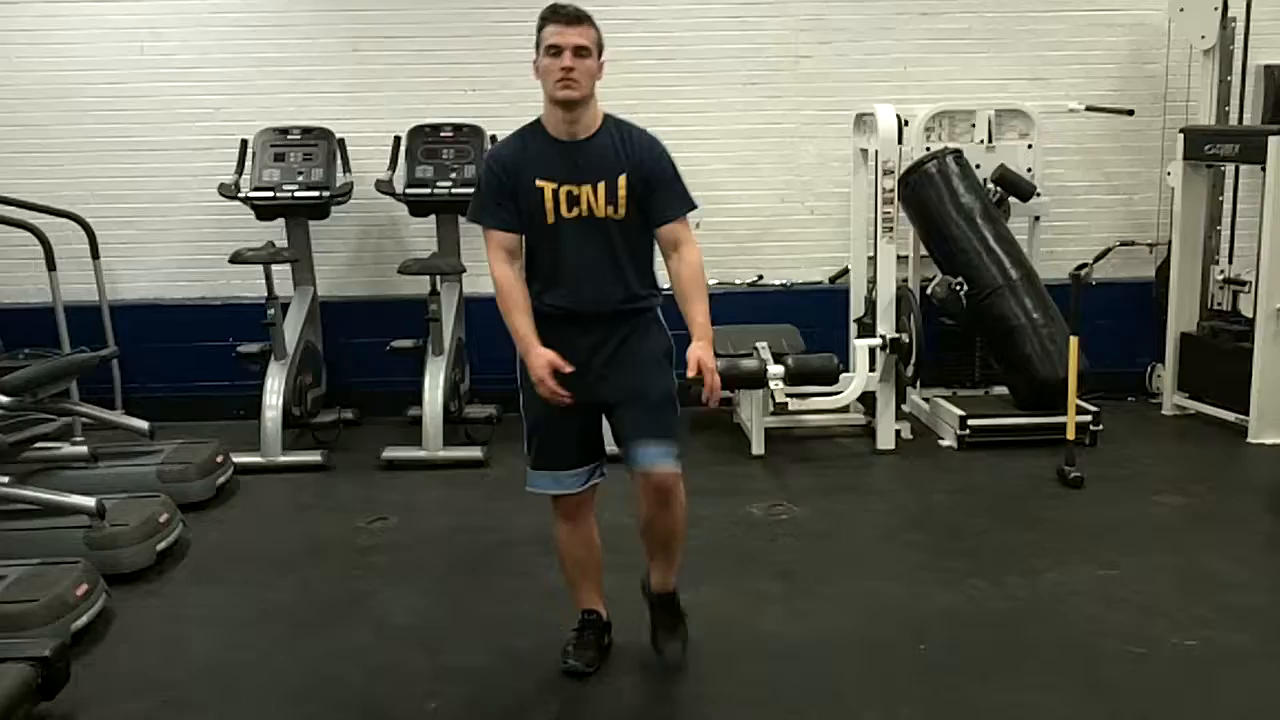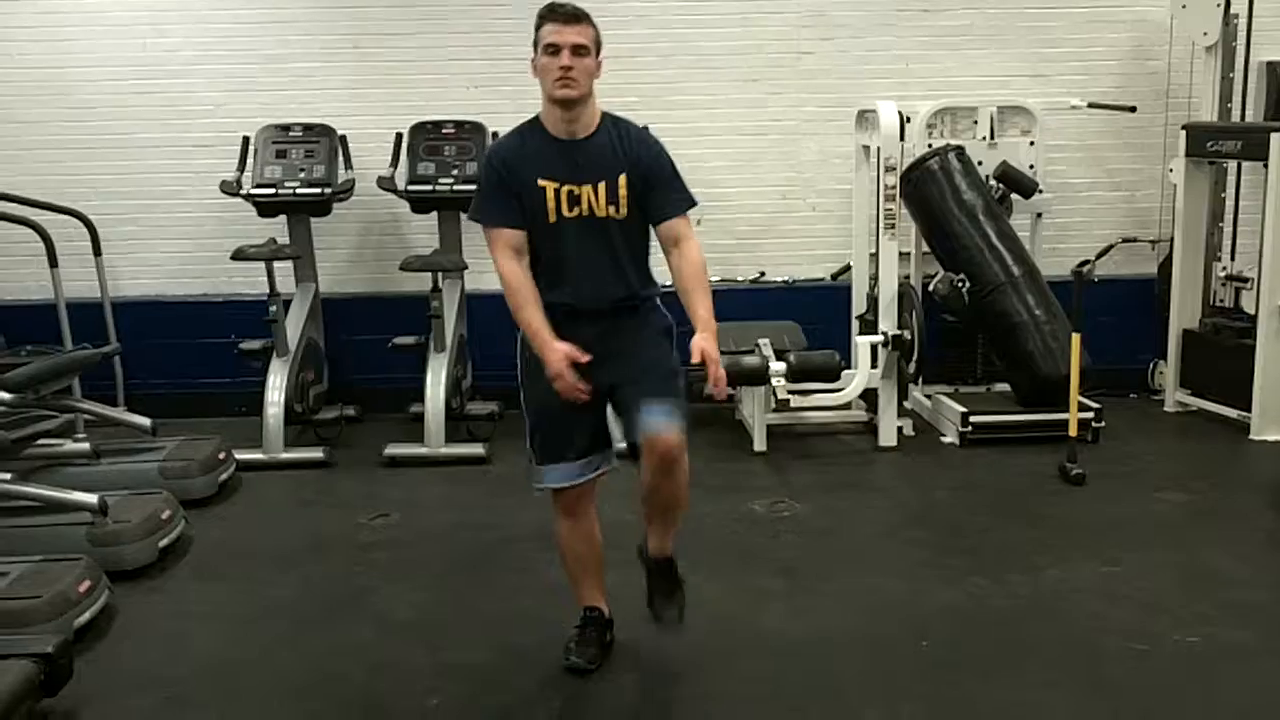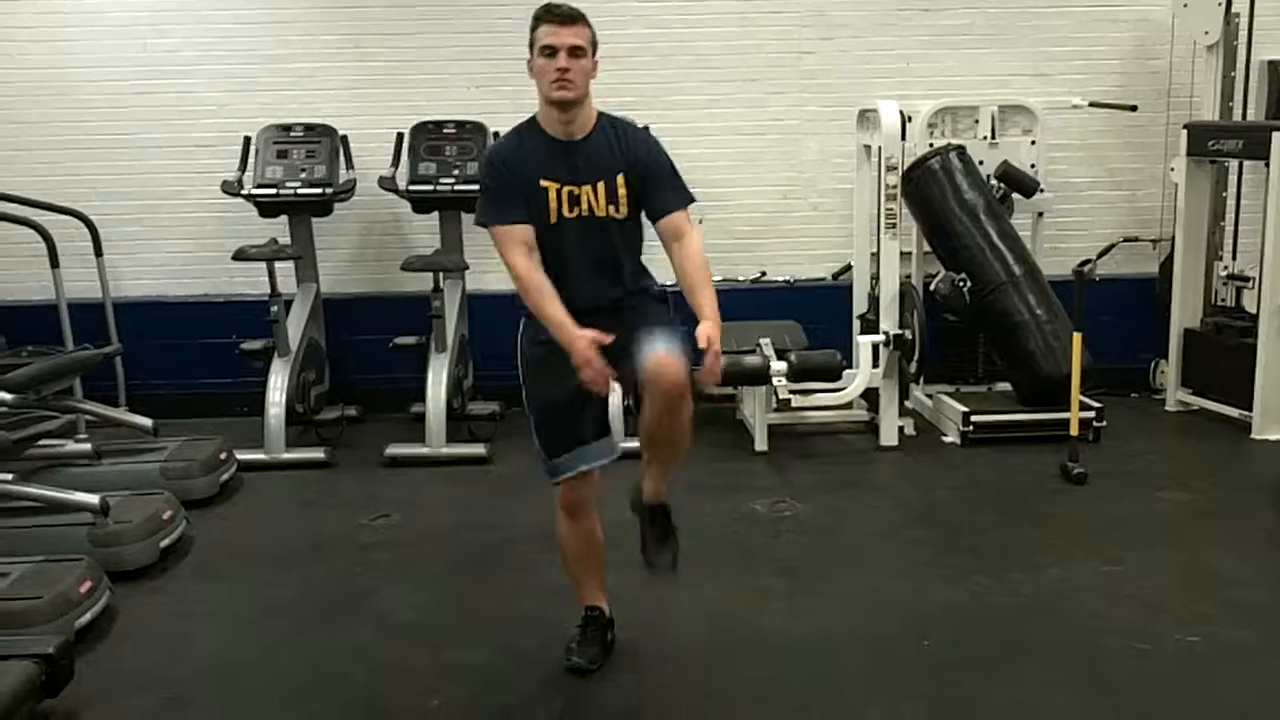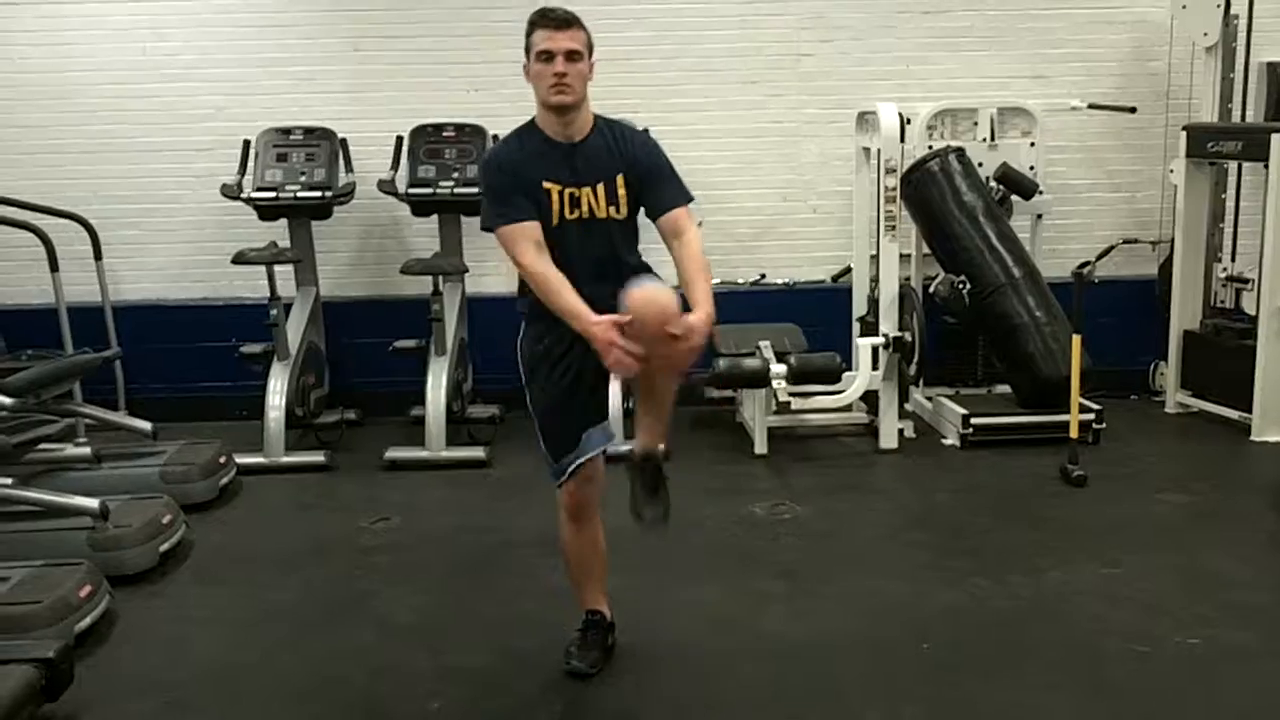
dt=0.1s
person 1, frame 1
left shoulder: (640, 151)
right shoulder: (509, 161)
left elbow: (679, 246)
right elbow: (504, 261)
left wrist: (701, 336)
right wrist: (531, 349)
left hip: (634, 334)
right hip: (553, 345)
left knee: (660, 480)
right knee: (568, 496)
left ankle: (663, 594)
right ankle: (592, 619)
person 1, frame 2
left shoulder: (638, 147)
right shoulder: (508, 158)
left elbow: (679, 241)
right elbow: (510, 258)
left wrist: (705, 329)
right wrist: (545, 344)
left hip: (633, 323)
right hip: (556, 339)
left knee: (665, 445)
right knee: (570, 491)
left ankle: (660, 555)
right ankle: (593, 615)
person 1, frame 3
left shoulder: (634, 145)
right shoulder: (507, 159)
left elbow: (681, 234)
right elbow: (521, 263)
left wrist: (709, 318)
right wrist: (570, 337)
left hip: (627, 317)
right hip: (555, 334)
left knee: (668, 376)
right knee: (573, 487)
left ankle: (653, 498)
right ankle: (595, 616)
person 1, frame 4
left shoulder: (632, 147)
right shoulder: (507, 161)
left elbow: (681, 230)
right elbow: (531, 259)
left wrist: (702, 306)
right wrist: (590, 327)
left hip: (625, 305)
right hip: (557, 334)
right knee: (578, 489)
left ankle: (647, 457)
right ankle: (596, 620)
